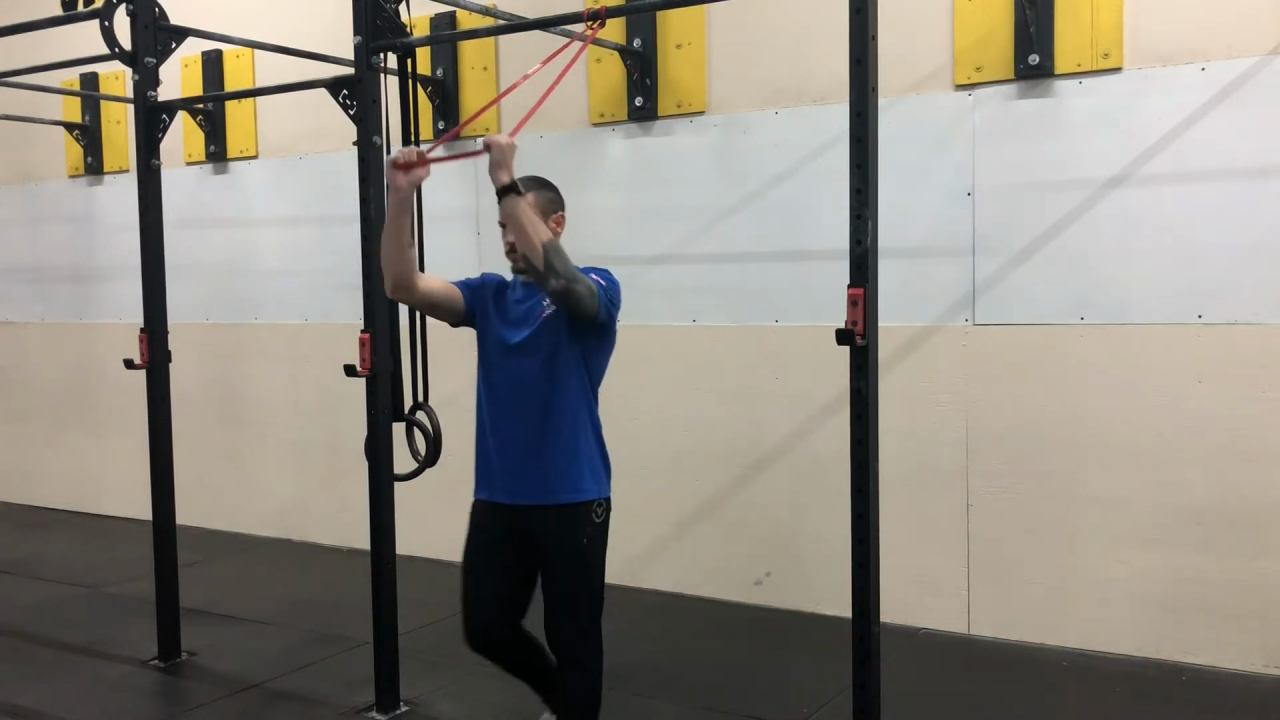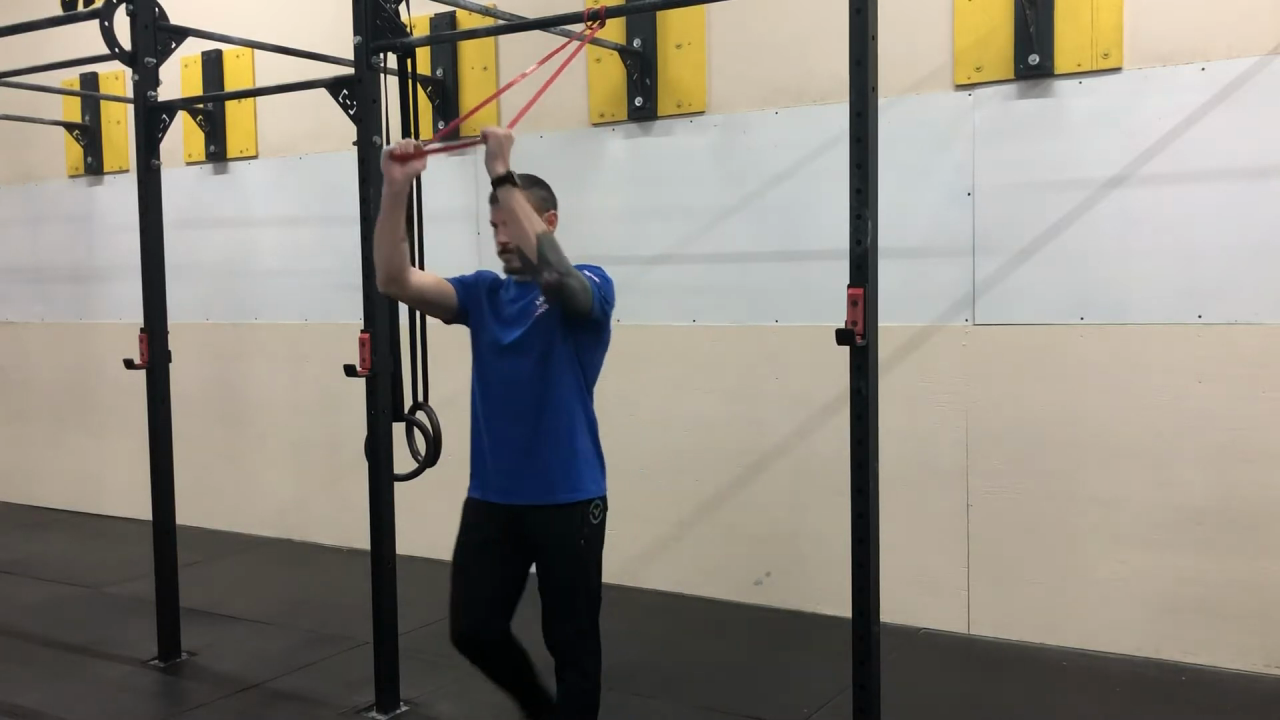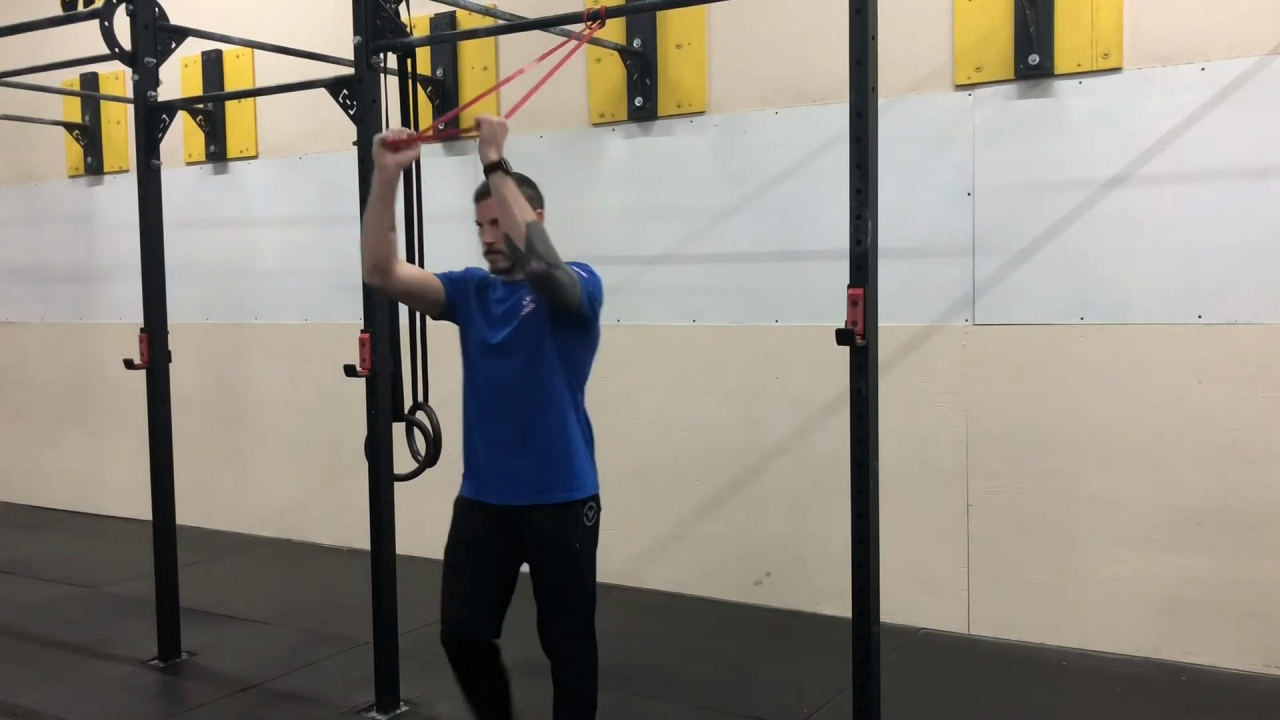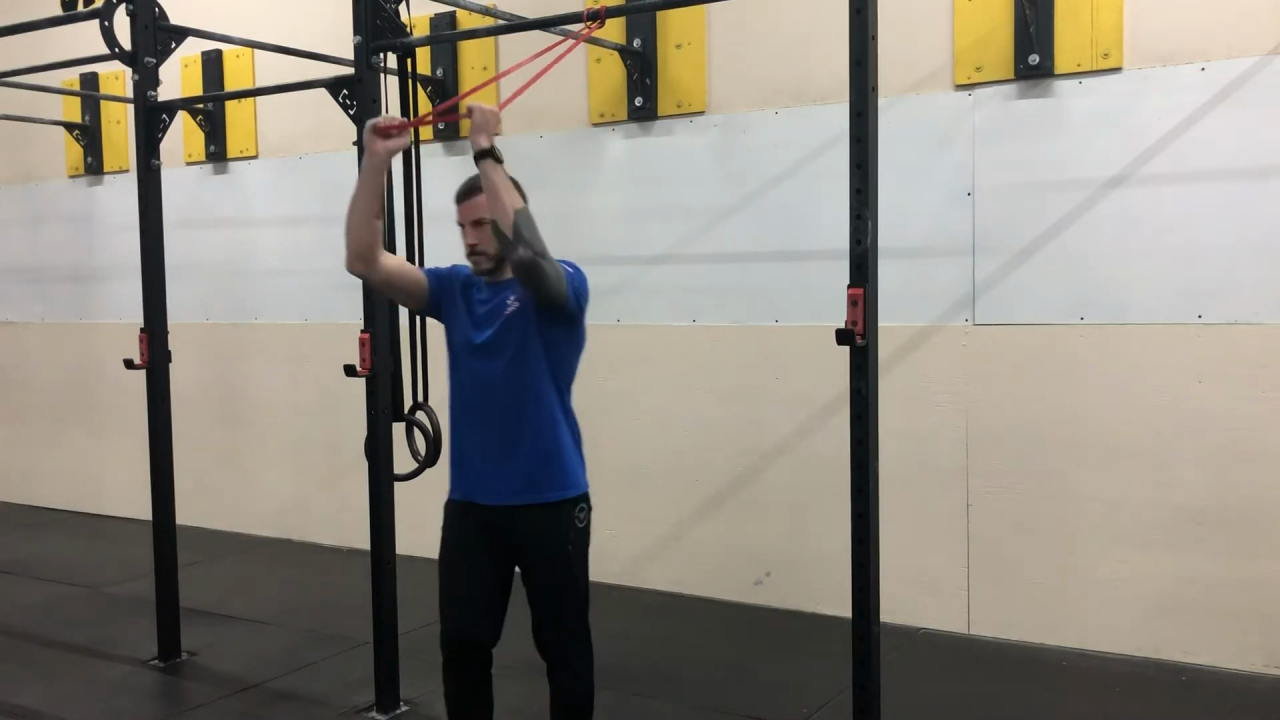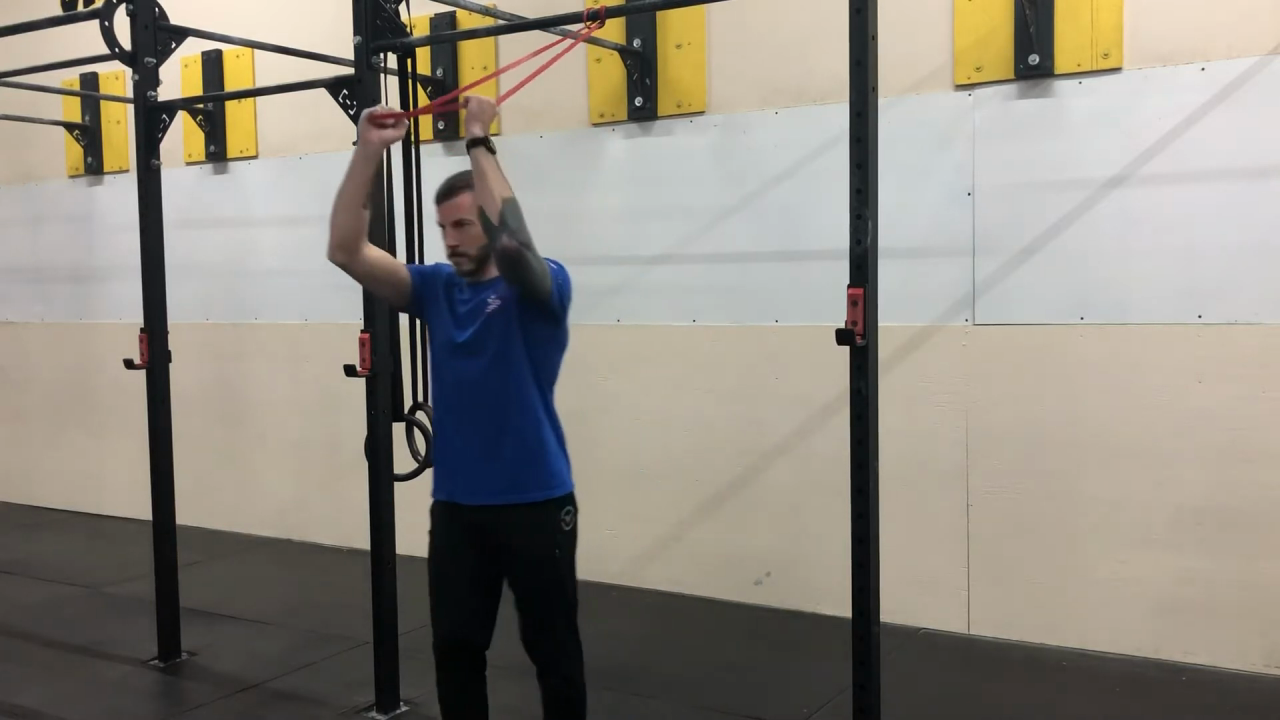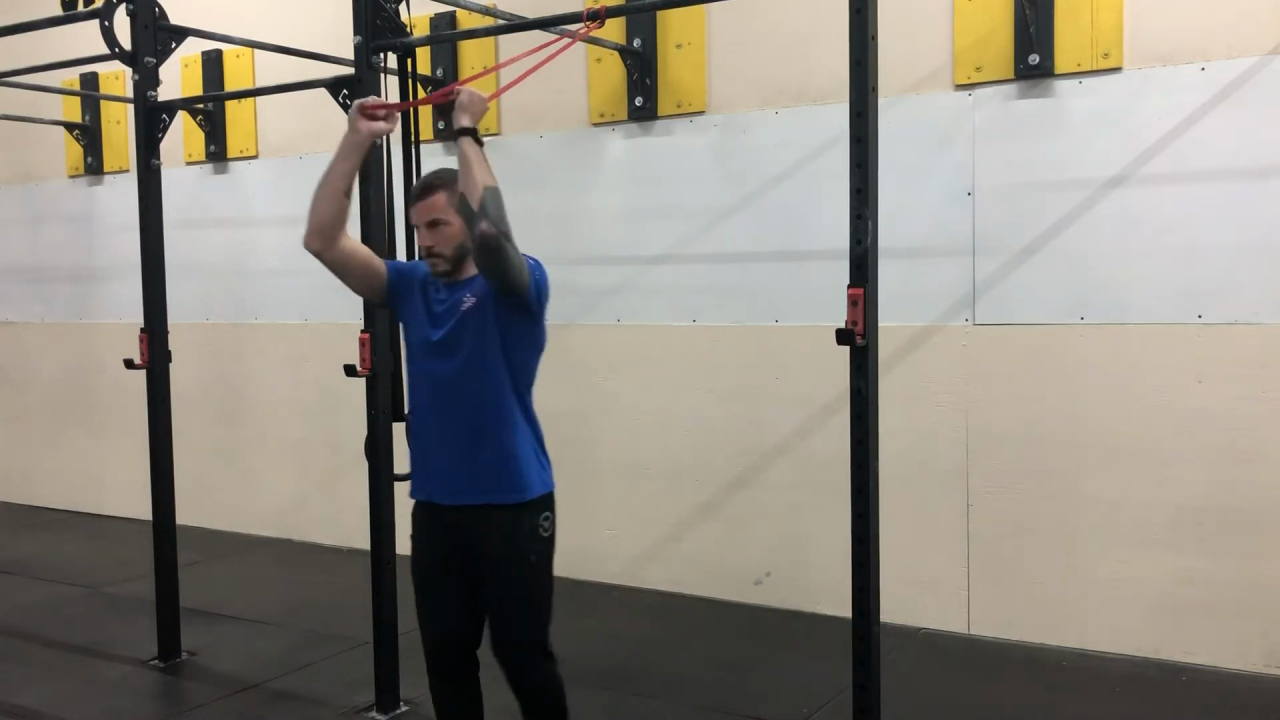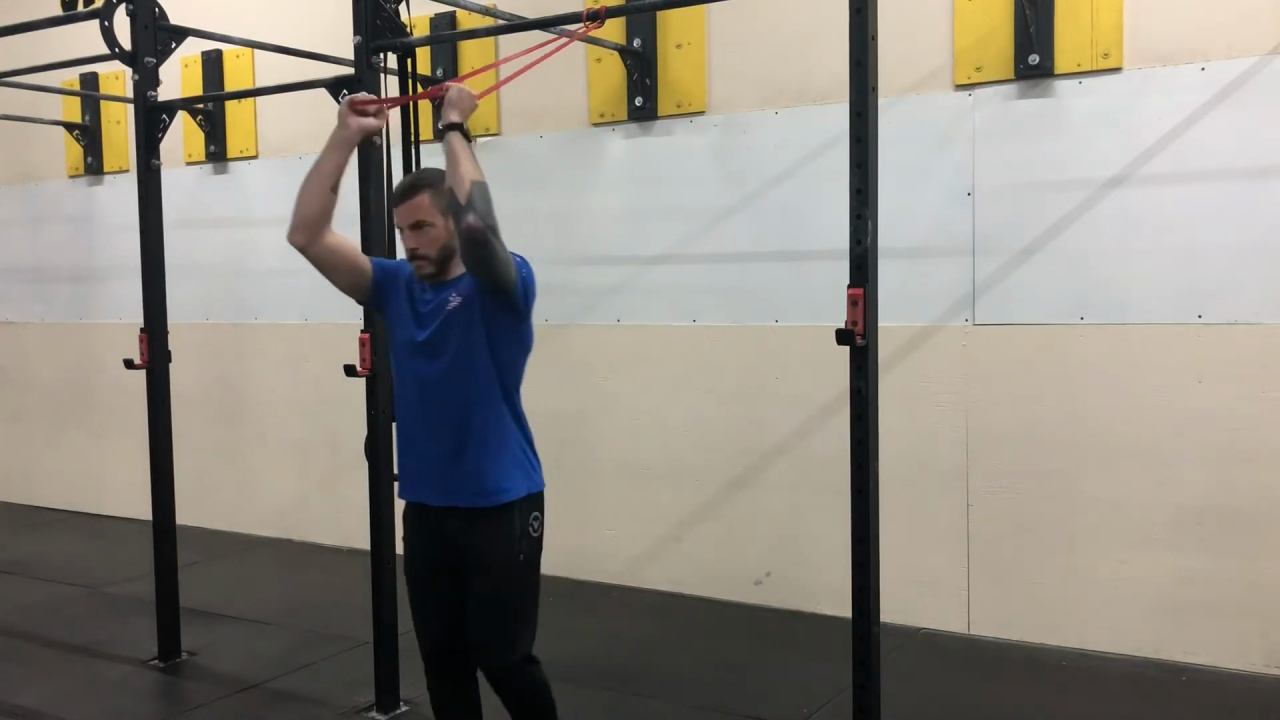
dt=0.1s
person 1, frame 1
left shoulder: (596, 287)
right shoulder: (489, 295)
left elbow: (557, 278)
right elbow: (405, 288)
left wrist: (504, 185)
right wrist: (401, 198)
left hip: (571, 498)
right hip: (497, 497)
left knee: (572, 636)
right knee: (487, 629)
person 1, frame 2
left shoulder: (588, 288)
right shoulder: (482, 293)
left elbow: (550, 271)
right elbow: (395, 280)
left wrist: (502, 174)
right wrist: (396, 186)
left hip: (567, 499)
right hip: (490, 498)
left knee: (571, 640)
right knee: (473, 631)
person 1, frame 3
left shoulder: (576, 285)
right shoulder: (470, 291)
left elbow: (538, 262)
right elbow: (382, 272)
left wrist: (495, 162)
right wrist: (387, 176)
left hip: (560, 498)
right hip: (482, 498)
left knee: (566, 641)
right knee: (462, 632)
person 1, frame 4
left shoulder: (560, 287)
right shoulder: (453, 289)
left elbow: (526, 252)
right elbow: (364, 261)
left wrist: (486, 152)
right wrist: (375, 162)
left hip: (551, 499)
right hip: (471, 502)
left knee: (562, 645)
right knee: (462, 645)
person 1, frame 5
left shoulder: (543, 284)
right shoulder: (435, 288)
left elbow: (511, 242)
right elbow: (346, 251)
left wrist: (478, 141)
right wrist: (368, 152)
left hip: (536, 501)
right hip: (456, 504)
left knee: (552, 648)
right knee: (455, 649)
person 1, frame 6
left shoulder: (518, 284)
right shoulder: (409, 287)
left elbow: (490, 230)
right elbow: (323, 240)
left wrist: (465, 132)
right wrist: (356, 141)
left hip: (514, 505)
right hip: (437, 507)
left knee: (522, 650)
right knee: (446, 655)
person 1, frame 7
left shoulder: (505, 283)
right shoulder: (395, 286)
left elbow: (477, 225)
right elbow: (307, 235)
left wrist: (454, 127)
right wrist: (345, 136)
left hip: (502, 506)
right hip: (427, 508)
left knee: (504, 656)
right knee: (443, 658)
